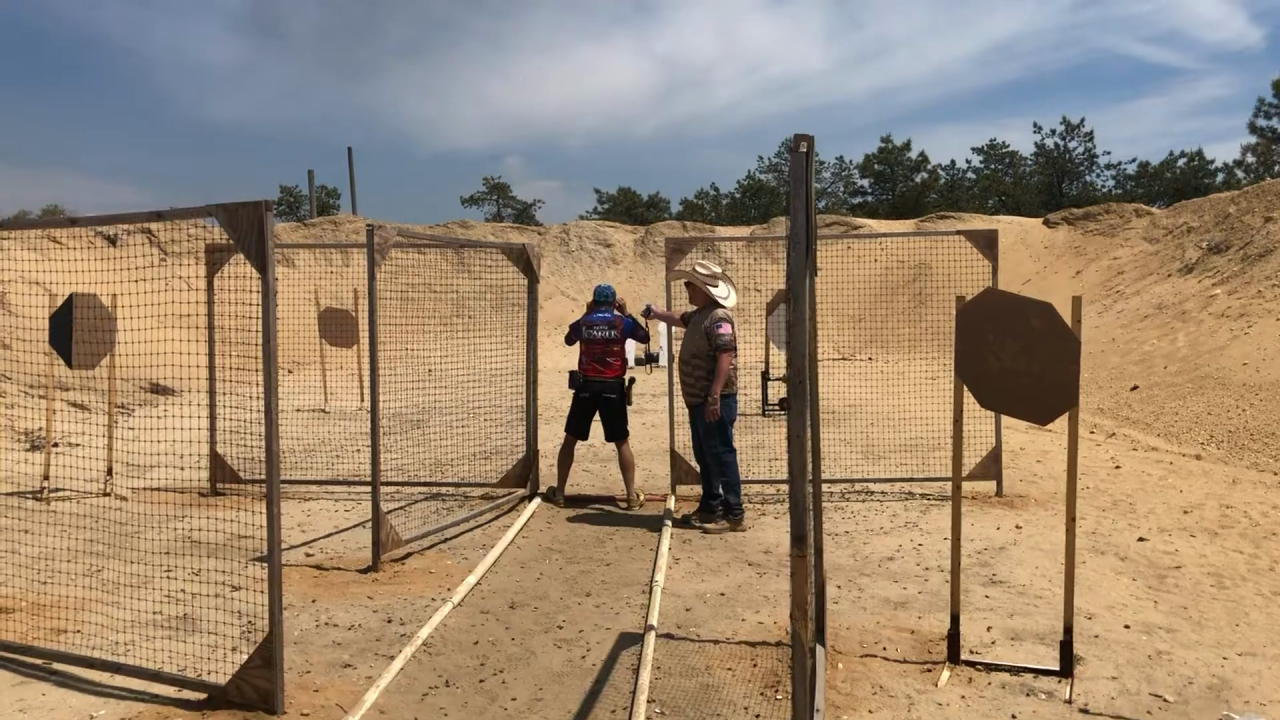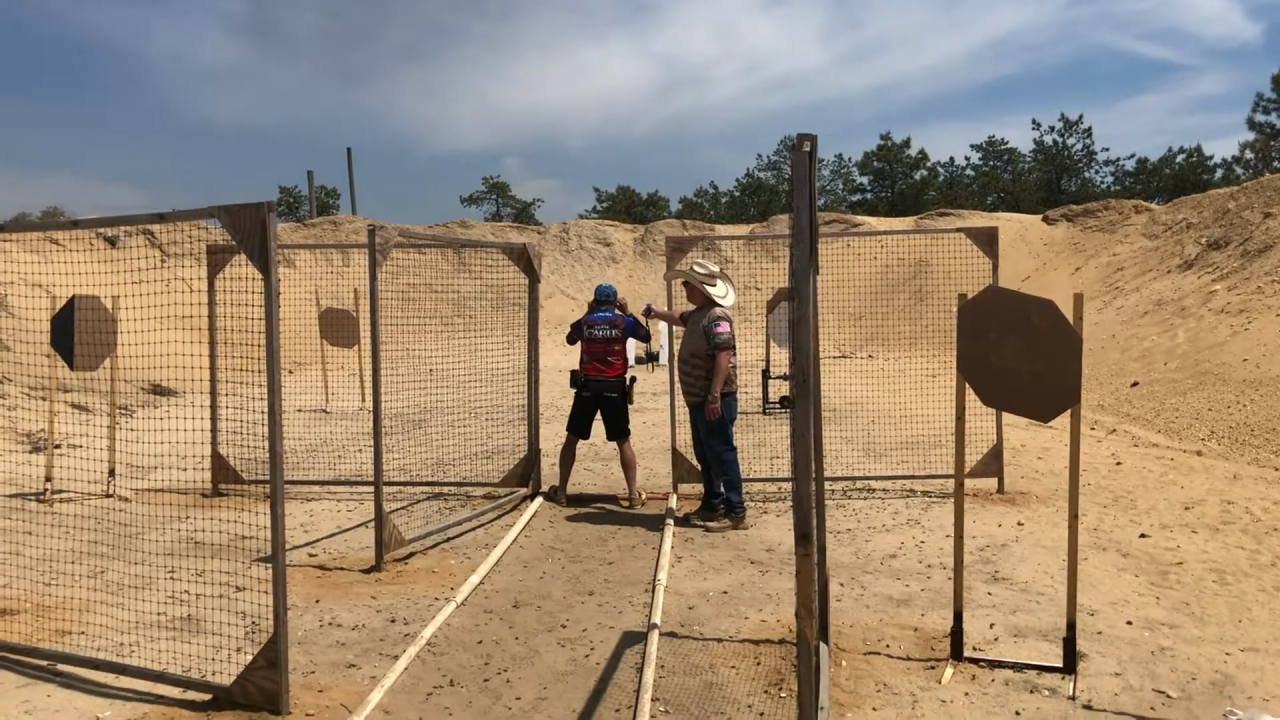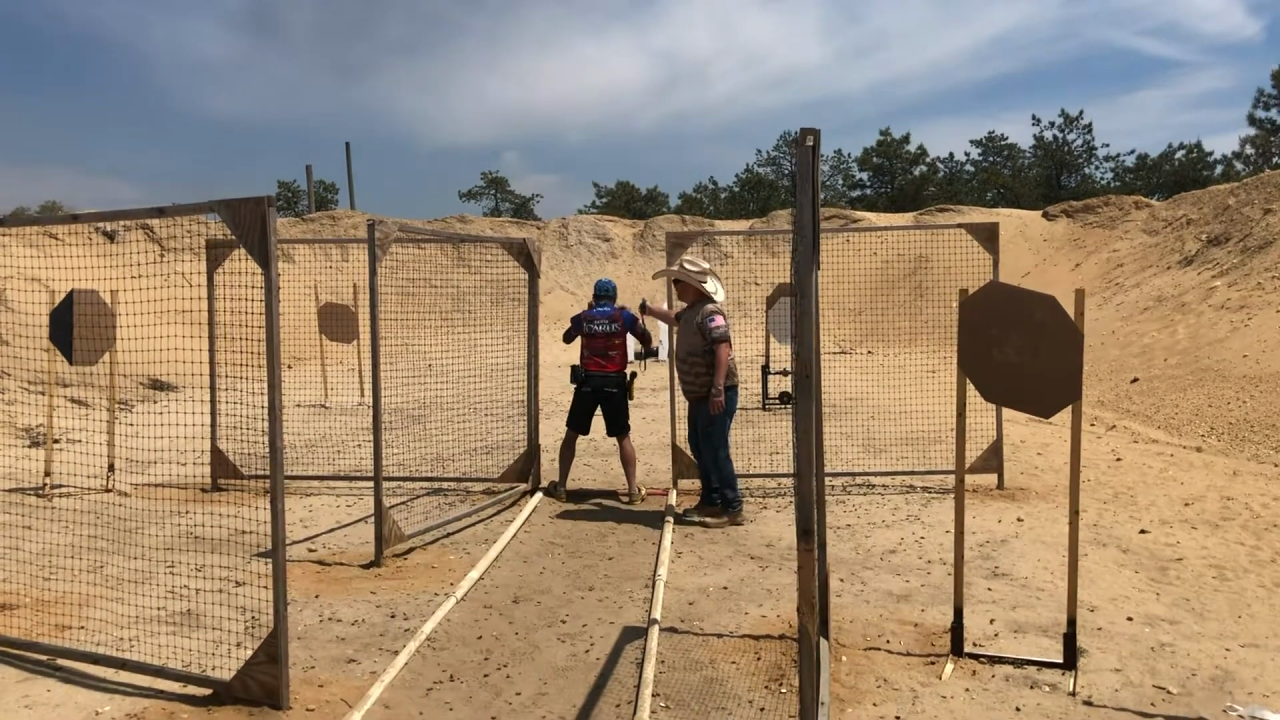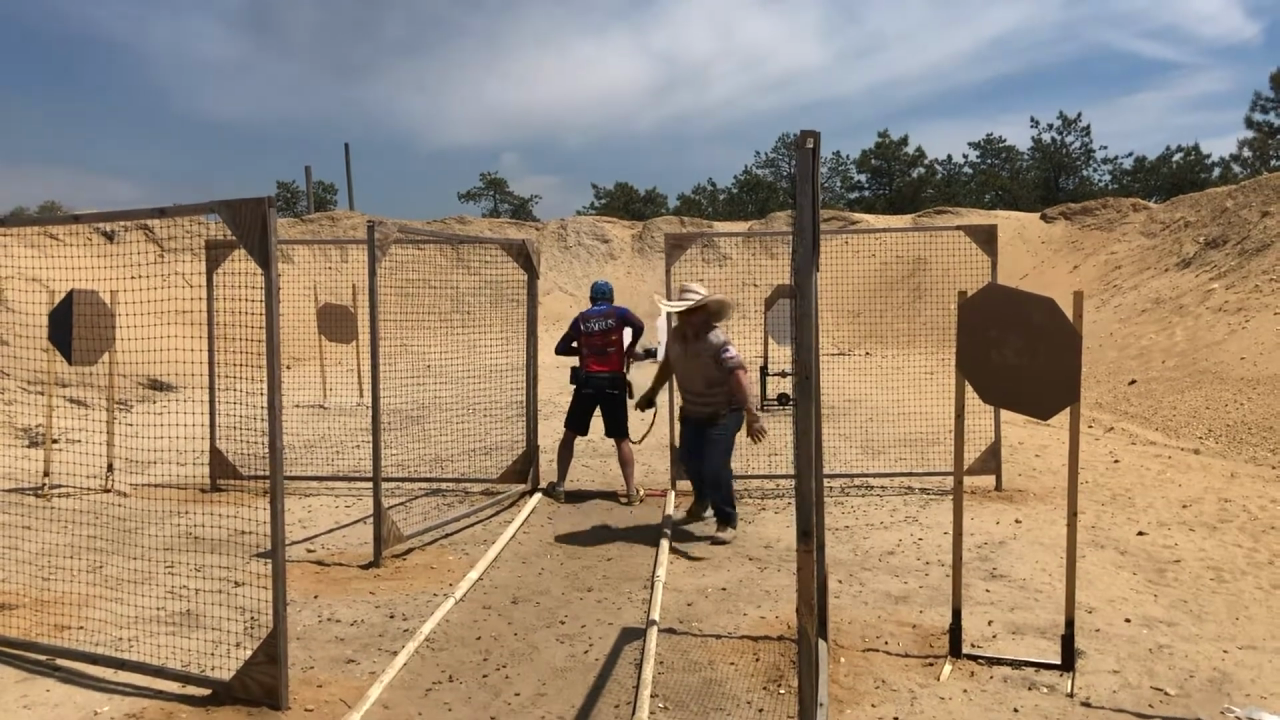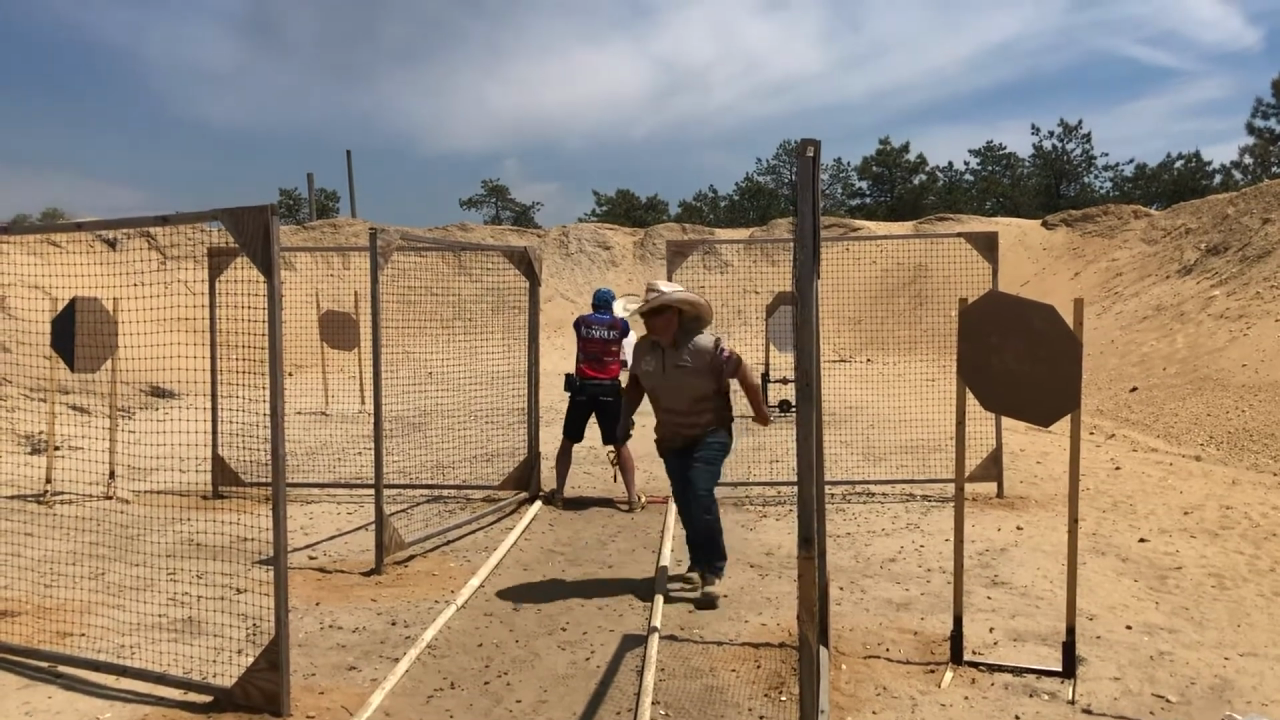
dt=0.5s
person 1, frame 1
left shoulder: (719, 317)
right shoulder: (699, 315)
left elbow: (725, 357)
right elbow: (680, 319)
left wrist: (715, 397)
right wrist: (655, 313)
left hip: (715, 401)
right hip: (698, 400)
left knee: (722, 456)
right knee: (704, 457)
left ankle: (734, 515)
right ankle: (710, 508)
person 1, frame 2
left shoulder: (717, 316)
right shoulder: (698, 314)
left elbow: (724, 356)
right elbow: (678, 318)
left wrist: (714, 395)
right wrist: (656, 313)
left hip: (715, 400)
right hip: (698, 399)
left knee: (722, 455)
right knee: (705, 456)
left ankle: (736, 513)
right ankle: (712, 506)
person 1, frame 3
left shoulder: (710, 312)
right shoulder: (690, 310)
left elbow: (723, 350)
right elbow: (675, 319)
left wrist: (718, 390)
right wrist: (650, 310)
left hip: (715, 394)
right hip: (698, 395)
left knee: (714, 450)
right knee: (700, 449)
left ankle: (732, 508)
right ankle: (711, 501)
person 1, frame 4
left shoulder: (716, 341)
right shoulder: (676, 335)
left elbow: (739, 375)
right elbow: (668, 364)
left wrist: (751, 415)
right wrist: (651, 393)
left hip: (724, 412)
right hip: (693, 411)
left knee: (715, 466)
right knee: (690, 461)
left ankle: (727, 521)
right ankle: (701, 501)
person 1, frame 5
left shoulder: (706, 346)
right shoulder: (643, 348)
left elbow: (743, 372)
right elbow: (635, 383)
left wrist: (760, 410)
right wrist: (624, 419)
left hip: (711, 435)
right hip: (672, 439)
left knee: (700, 496)
right knee: (685, 504)
left ankle: (712, 571)
right ankle: (700, 562)
person 2, frame 1
left shoulder: (583, 323)
right shoulder: (622, 323)
left elbow: (569, 340)
right elbow: (646, 338)
right wrist: (627, 314)
left hip: (586, 387)
right hip: (613, 388)
left knee: (570, 439)
right knee: (622, 443)
left ankle: (559, 492)
right ankle: (632, 495)
person 2, frame 2
left shoulder: (584, 322)
right shoulder: (623, 322)
left elbow: (570, 340)
right elbow: (647, 337)
right wrist: (628, 313)
left hip: (587, 386)
right hip: (614, 387)
left knee: (571, 439)
right knee: (623, 442)
left ankle: (561, 491)
right ankle: (634, 494)
person 2, frame 3
left shoulder: (583, 318)
right shoulder: (623, 316)
left elbow: (567, 339)
right elbow: (647, 341)
left hip: (587, 382)
right hip: (614, 381)
left knee: (571, 434)
right knee: (623, 437)
left ankle: (561, 487)
right ankle: (633, 489)
person 2, frame 4
left shoulder: (581, 319)
right shoulder: (618, 313)
left elbow: (560, 349)
right elbow: (639, 326)
right wrist: (631, 348)
left hip: (587, 383)
right hip: (613, 382)
left knee: (569, 435)
right knee: (621, 439)
left ankle: (559, 487)
right ankle: (632, 491)
person 2, frame 5
left shoulder: (581, 322)
right shoulder: (620, 325)
left hip: (582, 388)
right hip: (609, 389)
left knee: (567, 442)
right knee: (620, 444)
left ankle: (558, 494)
right ankle: (633, 497)
